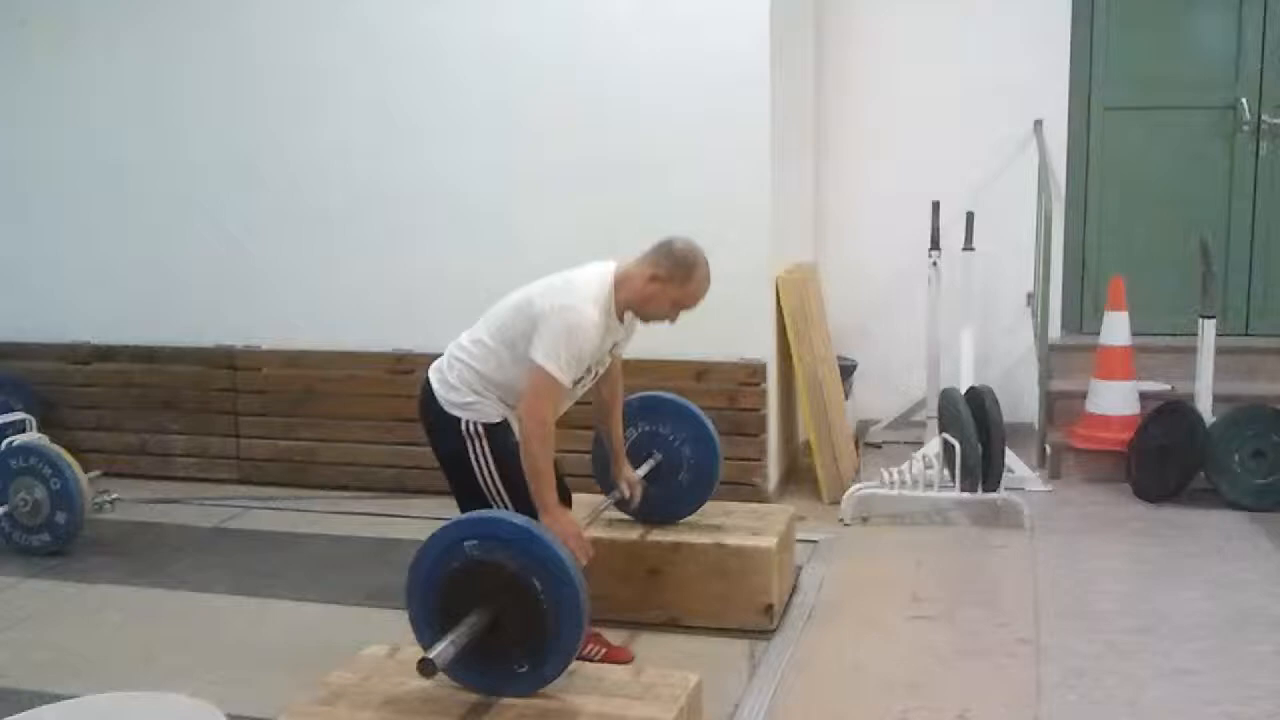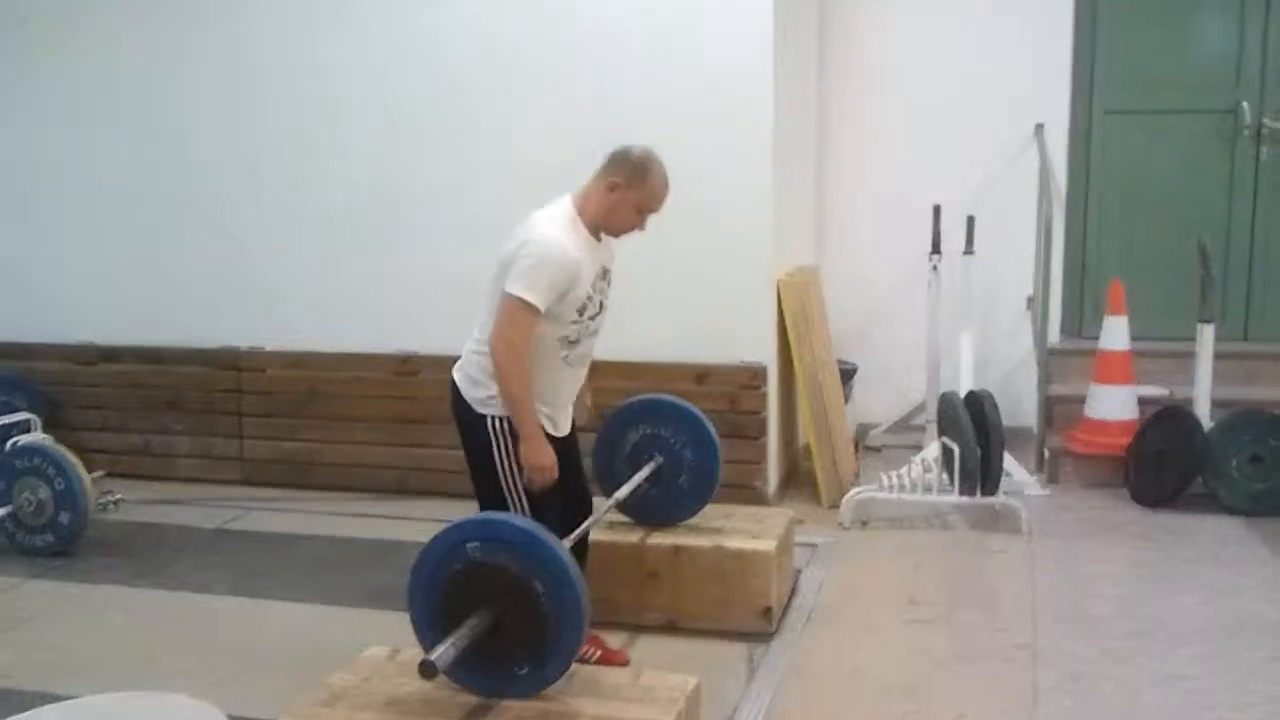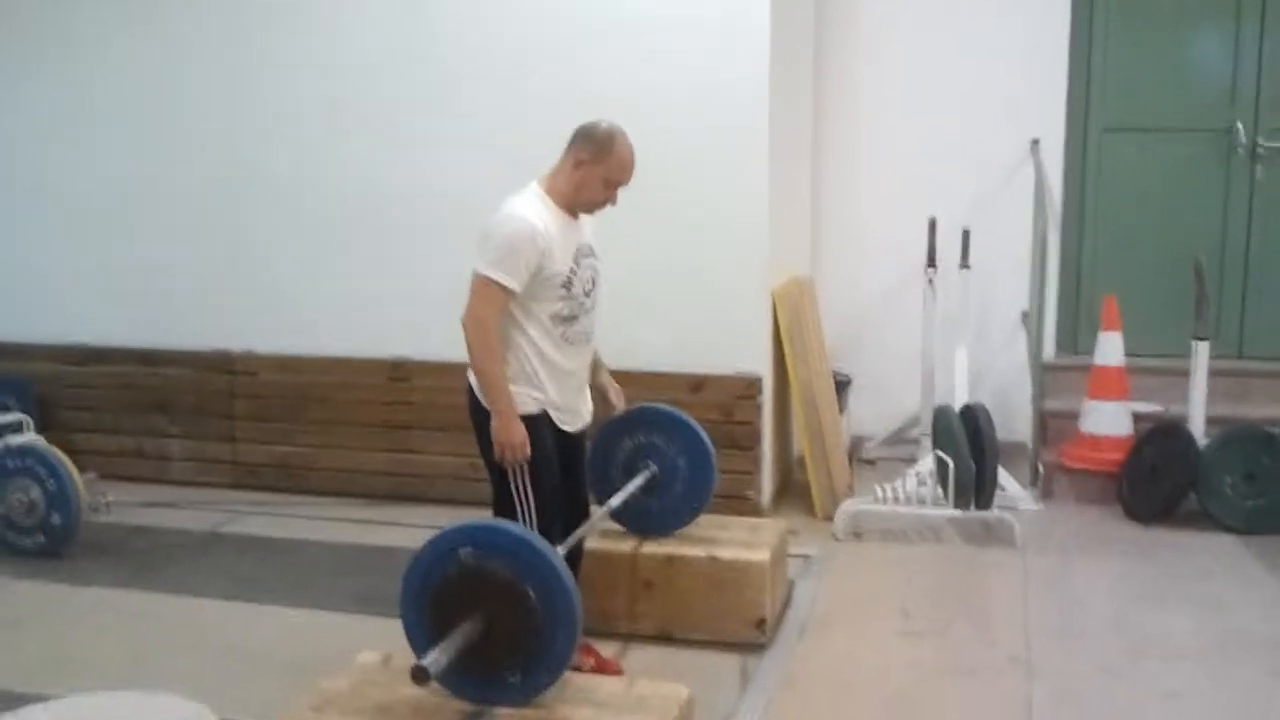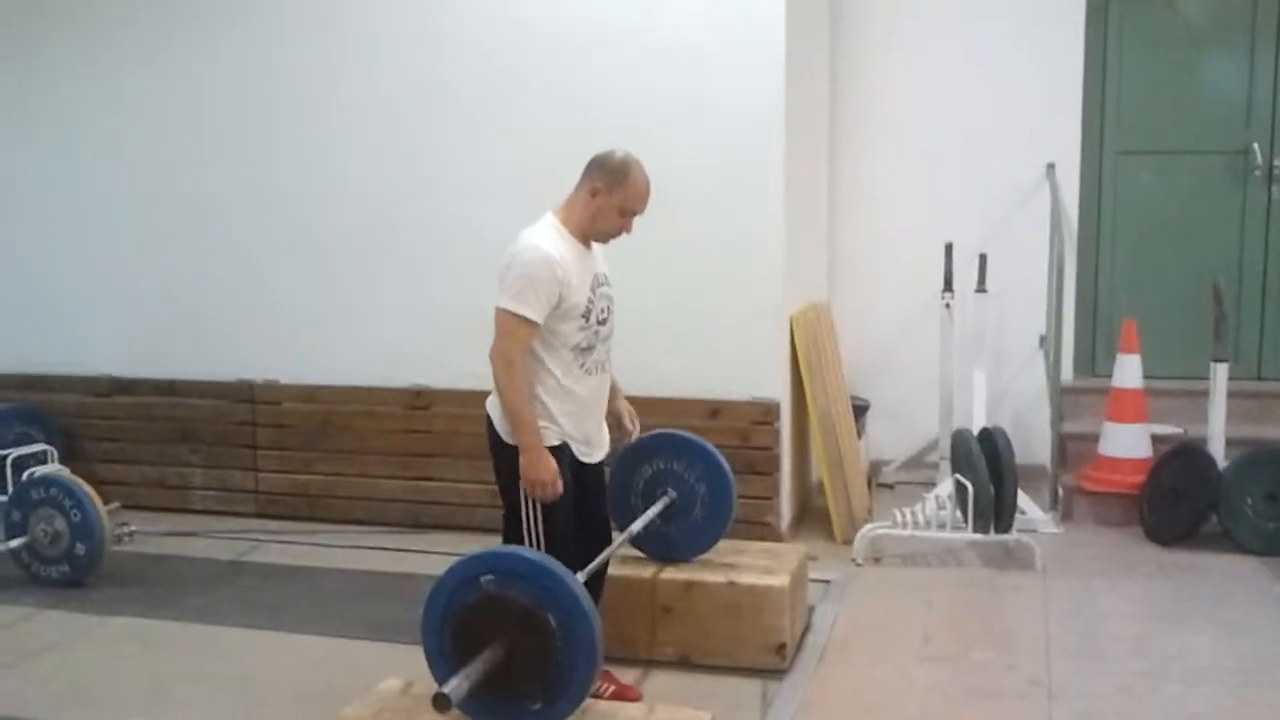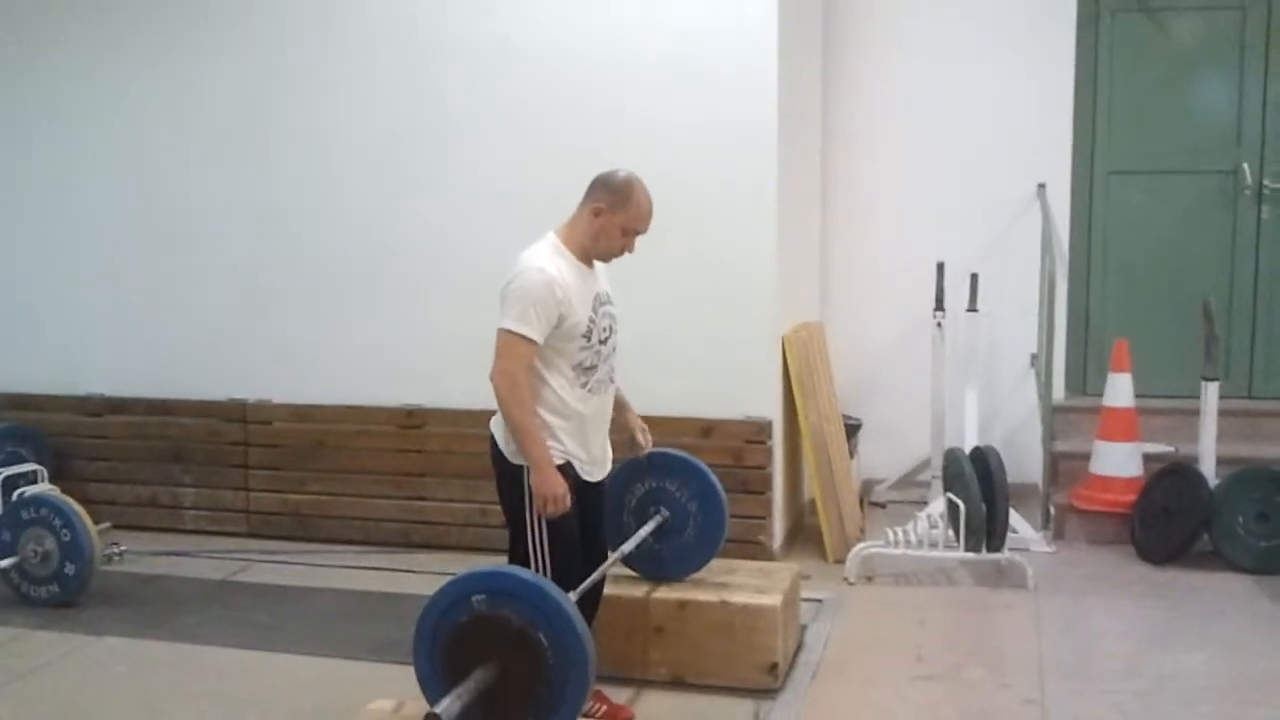
dt=0.4s
person 1, frame 1
left shoulder: (621, 301)
right shoulder: (579, 313)
left elbow: (607, 379)
right elbow: (536, 416)
left wrist: (620, 461)
right wrist: (550, 511)
left hip: (499, 401)
right hip: (464, 406)
left knee: (555, 512)
person 1, frame 2
left shoulder: (597, 235)
right shoulder: (551, 243)
right elbow: (507, 341)
left wrist: (579, 384)
right wrist: (529, 438)
left hip: (550, 405)
right hip: (496, 406)
left knee: (572, 518)
person 1, frame 3
left shoulder: (574, 221)
right shoulder: (522, 224)
right elbow: (479, 320)
left wrist: (599, 373)
right wrist: (504, 413)
left hip: (565, 406)
right hip: (519, 409)
left knee: (570, 527)
right knee: (531, 536)
person 1, frame 4
left shoulder: (588, 252)
right shoulder: (540, 254)
right elbow: (506, 356)
left wrist: (614, 398)
right wrist: (532, 450)
left hip: (583, 437)
right hip: (538, 441)
left knee: (591, 553)
person 1, frame 5
left shoulder: (591, 269)
right shoulder: (540, 275)
right elbow: (508, 375)
left wrist: (625, 411)
right wrist: (541, 467)
left hip: (586, 456)
right hip: (540, 461)
left knee: (588, 578)
right knee: (546, 587)
